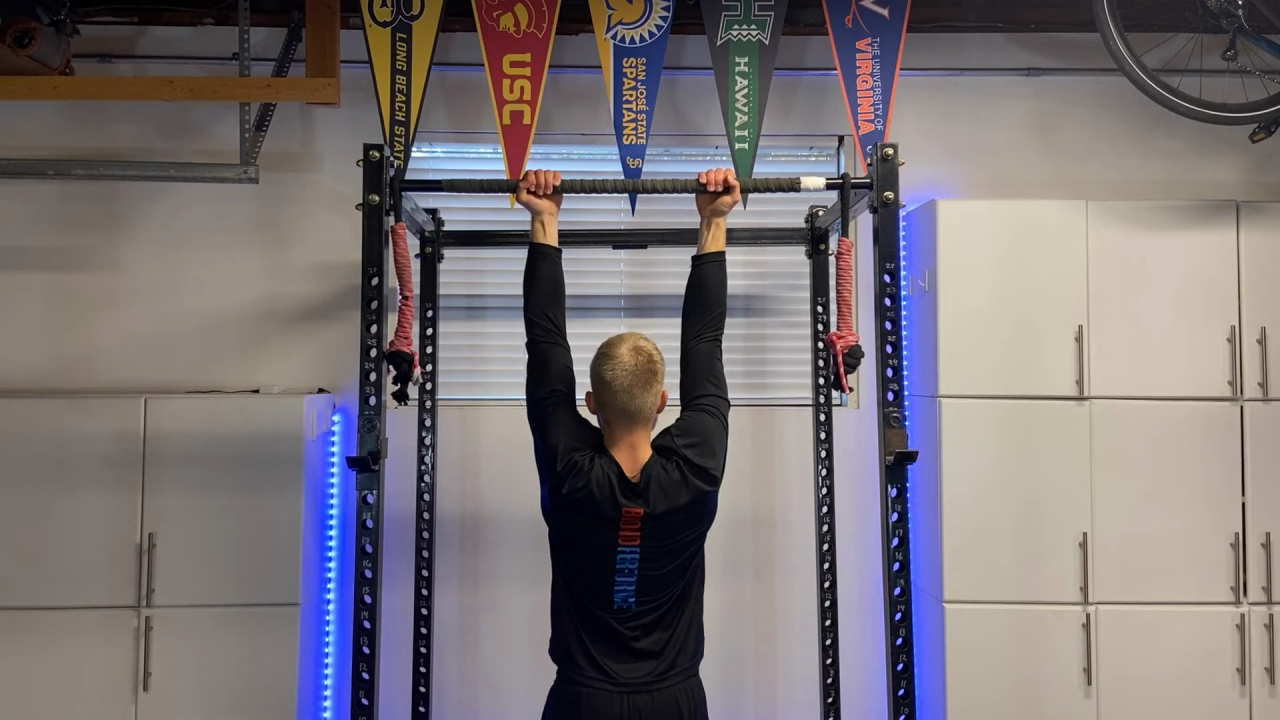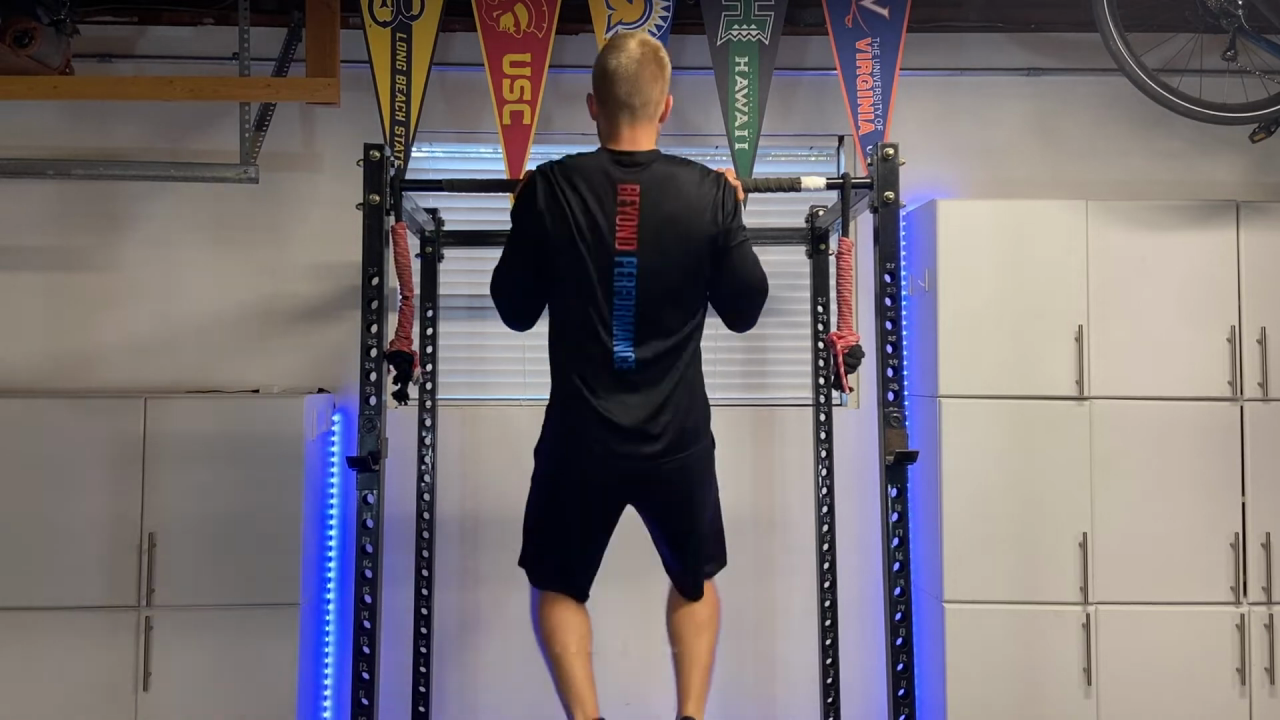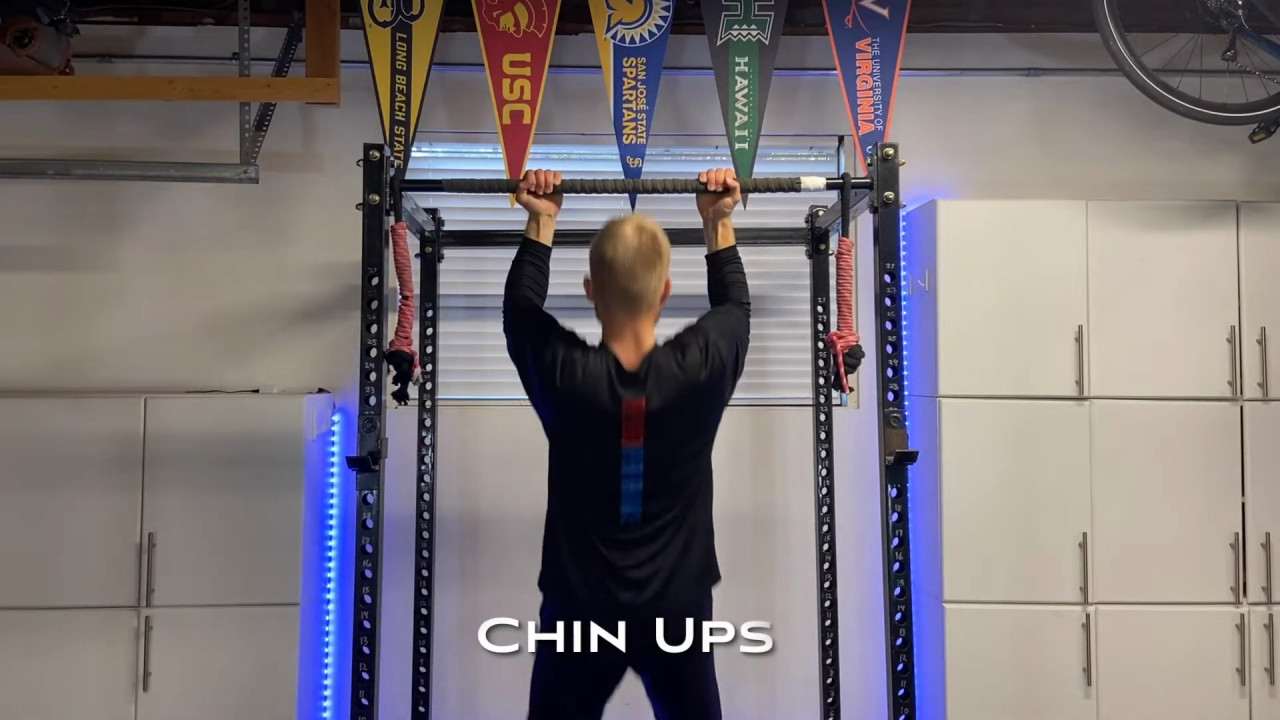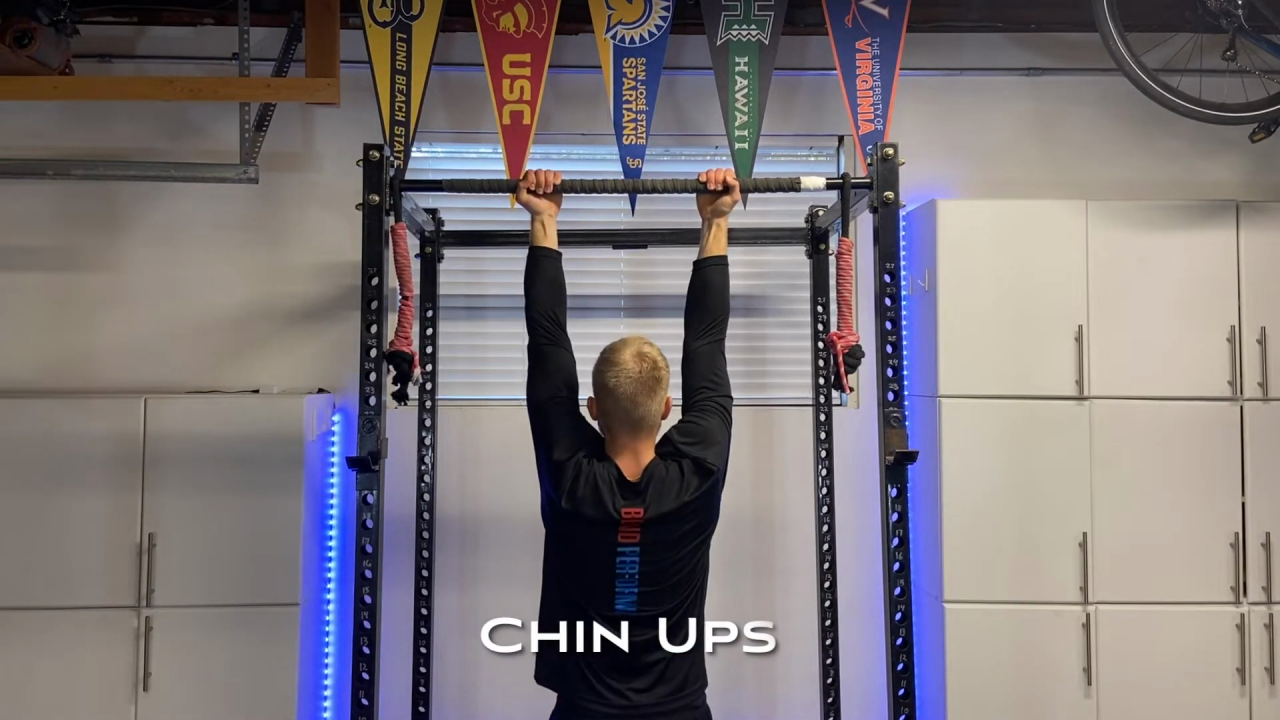
dt=1s
person 1, frame 1
left shoulder: (569, 473)
right shoulder: (694, 474)
left elbow: (545, 339)
right elbow: (703, 339)
left wrist: (544, 223)
right wrist: (713, 223)
person 1, frame 2
left shoulder: (550, 189)
right shoulder: (708, 192)
left elbow: (516, 309)
right elbow: (744, 309)
left hip: (580, 441)
right hip: (676, 439)
left knee: (558, 585)
right knee: (694, 580)
person 1, frame 3
left shoulder: (564, 379)
right shoulder: (699, 374)
left elbow: (520, 310)
right elbow: (734, 307)
left wrist: (541, 221)
right wrist: (719, 222)
left hip: (580, 608)
right hip: (677, 610)
person 1, frame 4
left shoulder: (569, 478)
right shoulder: (696, 474)
left elbow: (547, 338)
right elbow: (706, 338)
left wrist: (544, 223)
right wrist: (714, 224)
